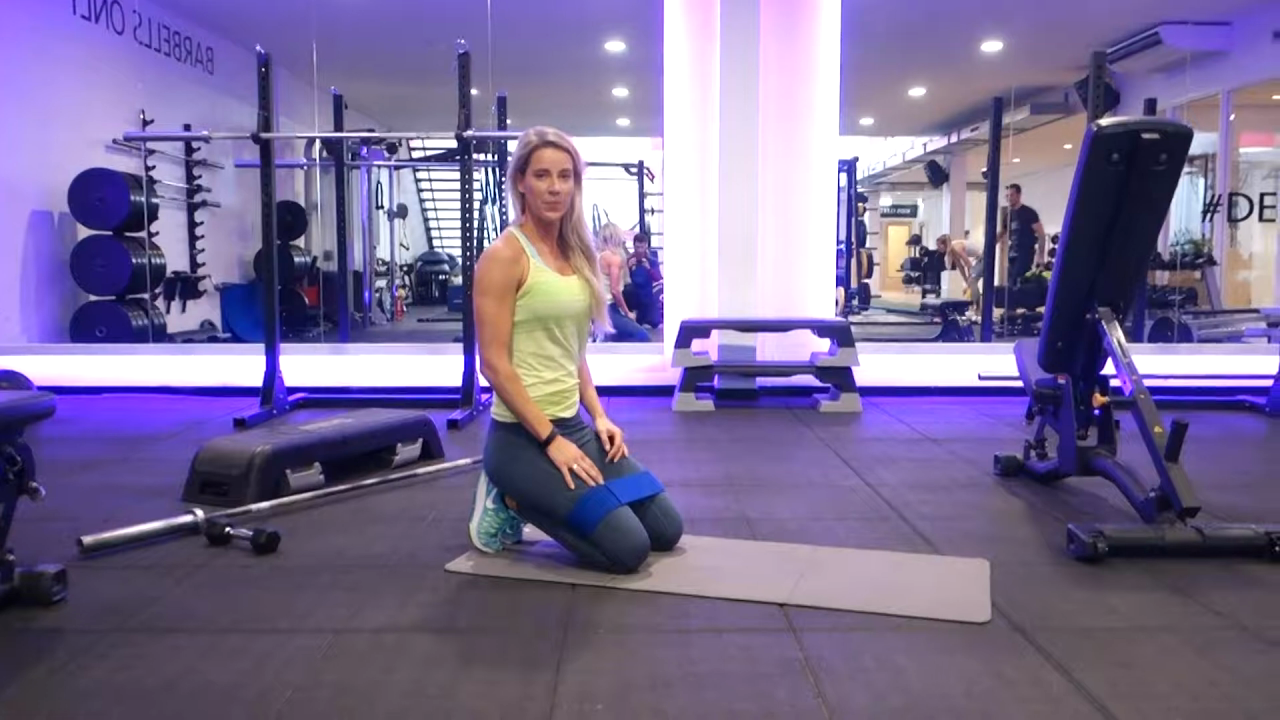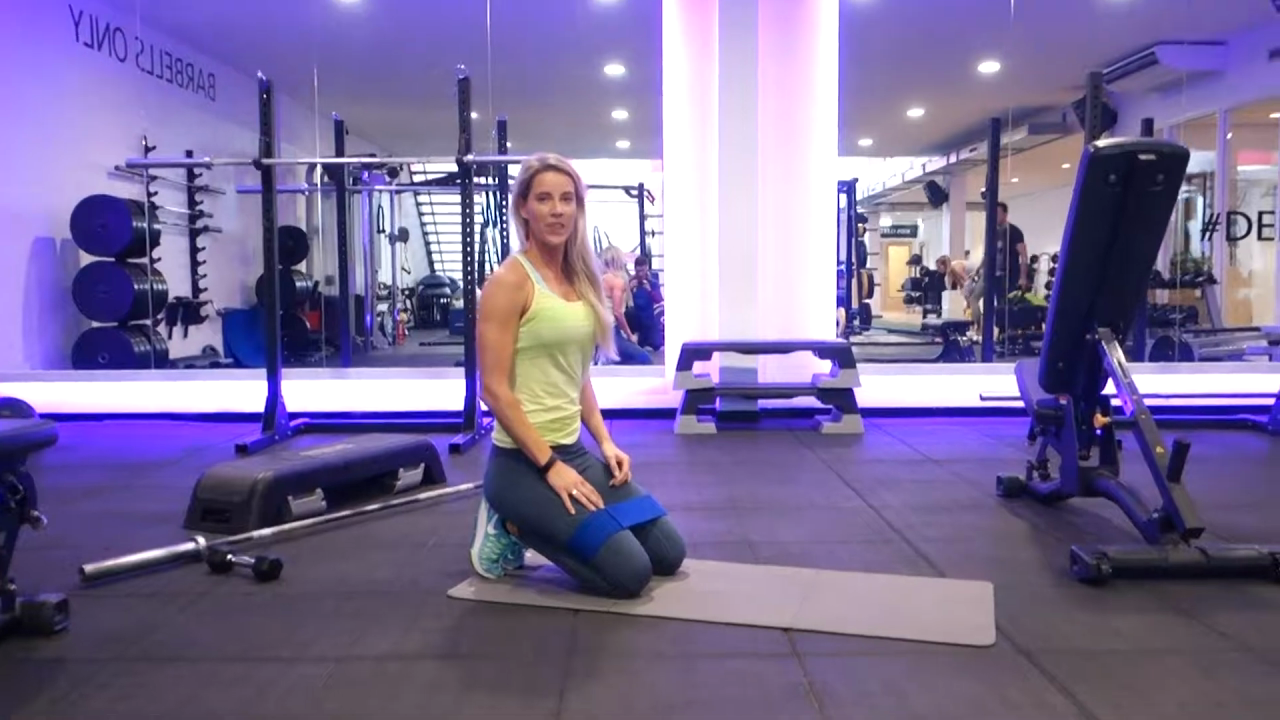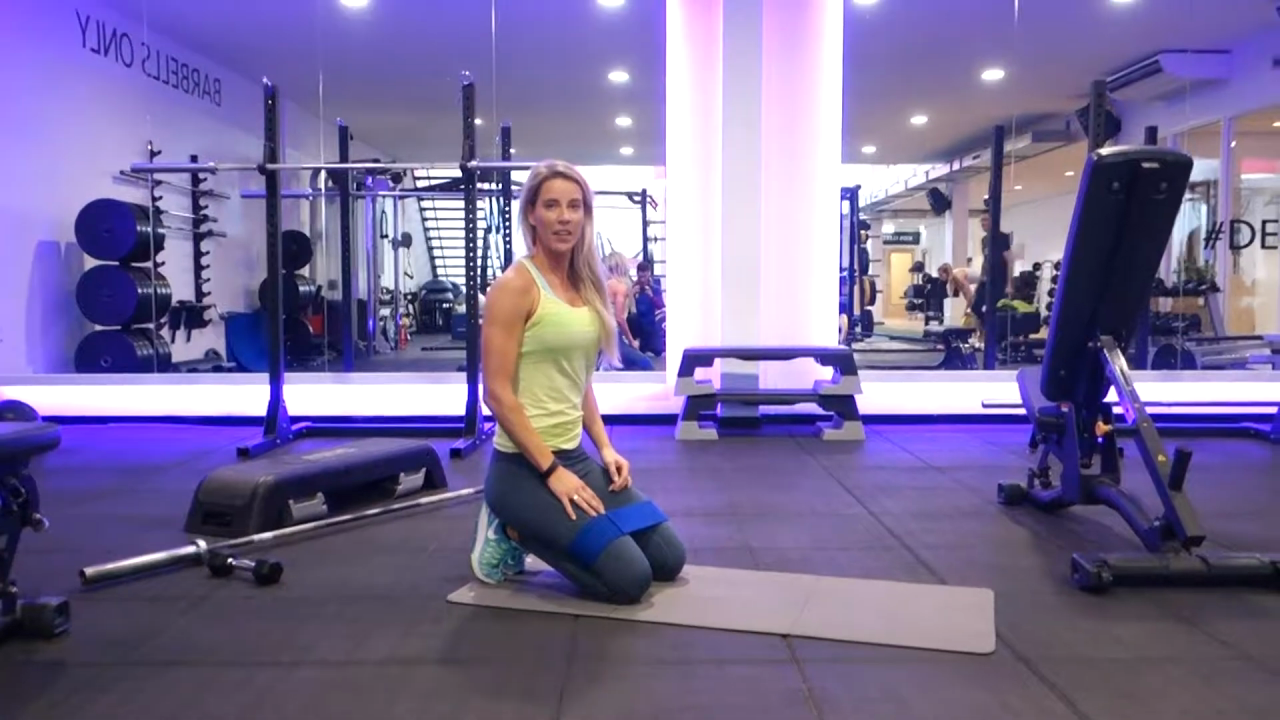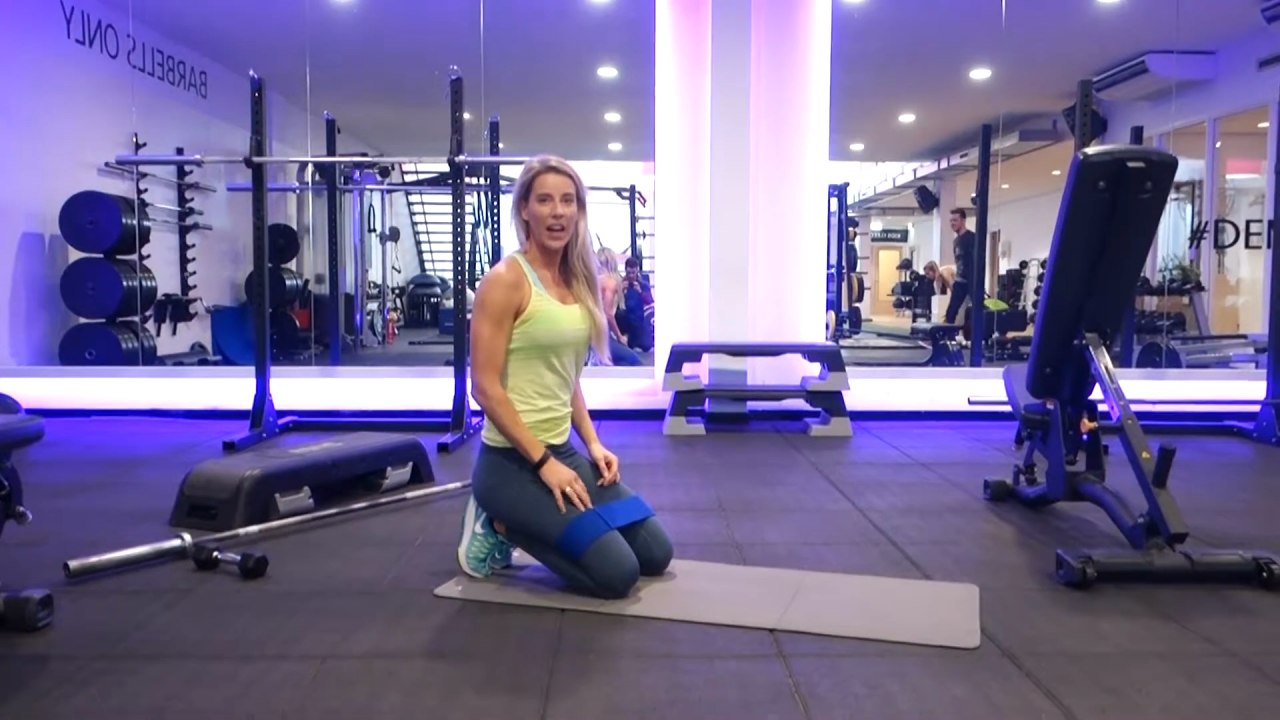
dt=0.2s
person 1, frame 1
left shoulder: (576, 252)
right shoulder: (504, 256)
right elbow: (494, 364)
left wrist: (598, 416)
right wrist: (551, 441)
left hip: (572, 425)
right hip: (522, 436)
left knee: (666, 530)
right knee: (627, 548)
left ankle: (531, 499)
right ankle: (510, 505)
person 1, frame 2
left shoulder: (580, 278)
right shoulder: (509, 281)
right elbow: (495, 390)
left wrist: (604, 441)
right wrist: (549, 467)
left hip: (573, 450)
right hip: (523, 463)
left knee: (668, 554)
right knee: (629, 573)
left ankle: (534, 525)
right ankle: (511, 531)
person 1, frame 3
left shoulder: (585, 285)
right shoulder: (515, 286)
right elbow: (497, 394)
left wrist: (604, 447)
right wrist: (551, 472)
left hip: (575, 456)
right hip: (524, 467)
left knee: (669, 559)
right knee: (629, 578)
left ankle: (535, 530)
right ankle: (511, 535)
person 1, frame 4
left shoulder: (577, 280)
right shoulder: (505, 281)
right elbow: (486, 388)
left wrist: (592, 442)
right wrist: (543, 462)
left hip: (561, 449)
right hip: (513, 461)
left knee: (656, 554)
right knee: (617, 573)
left ankle: (521, 523)
right ankle: (499, 528)
